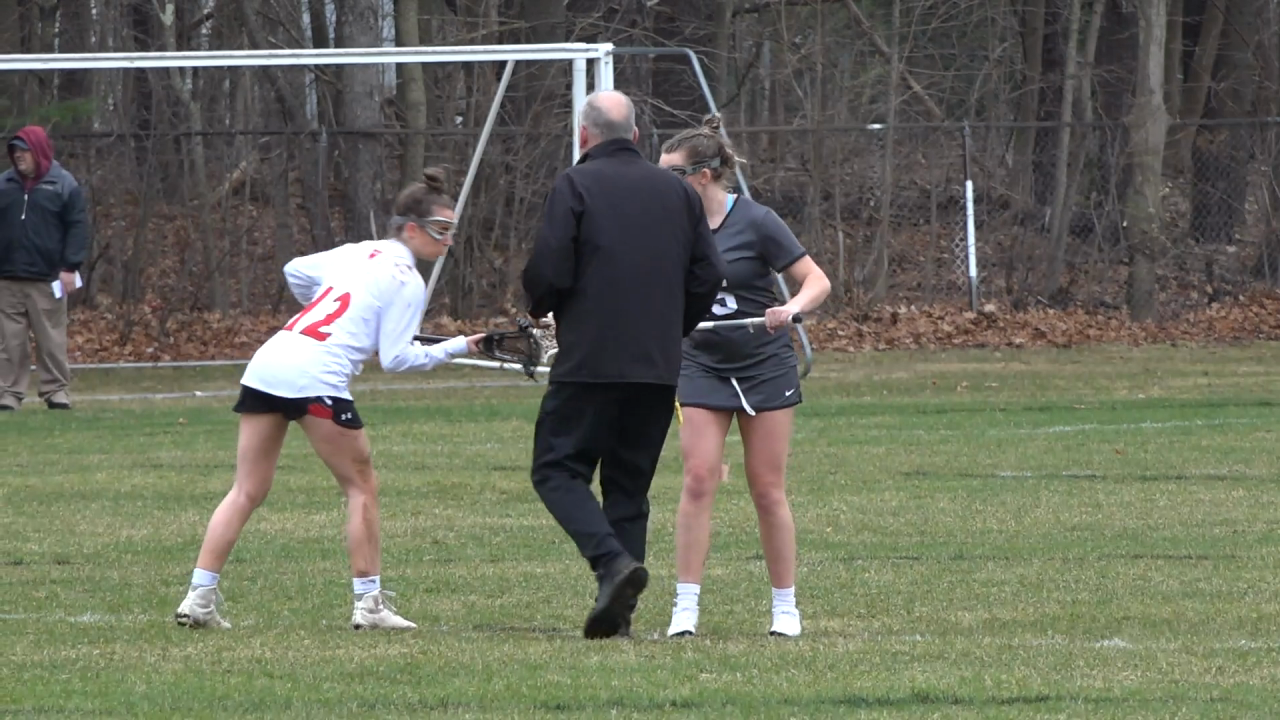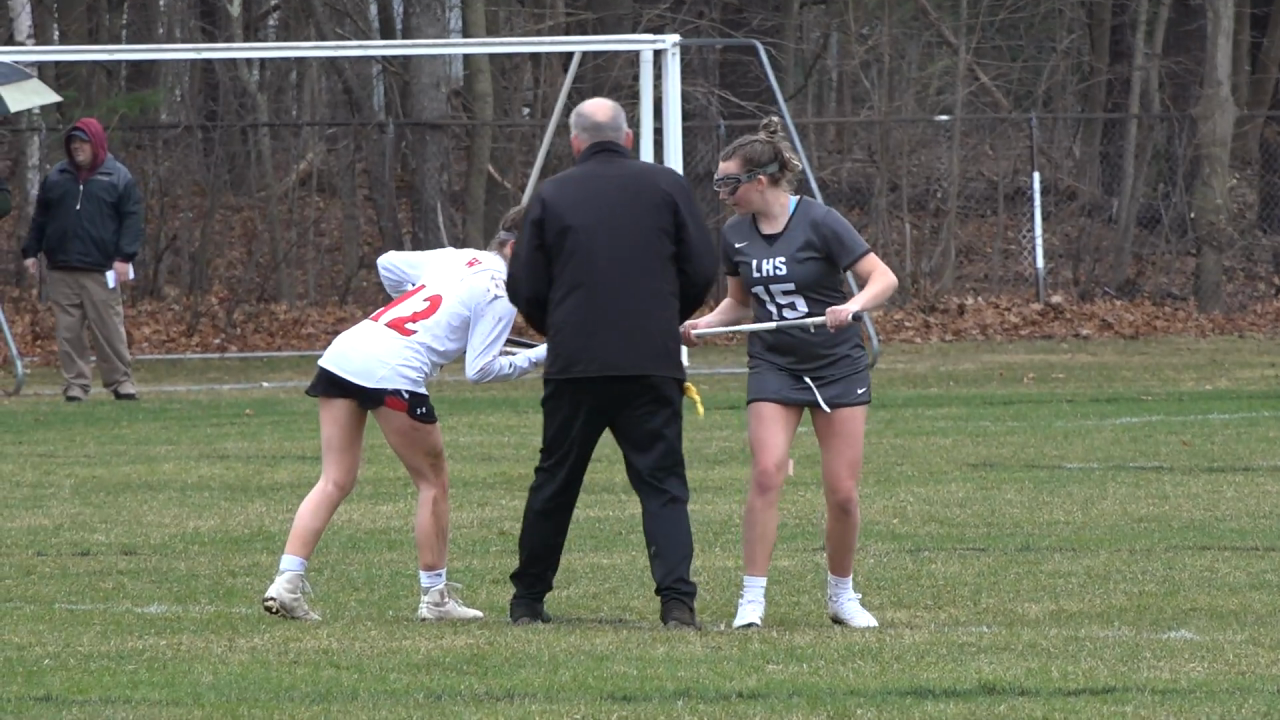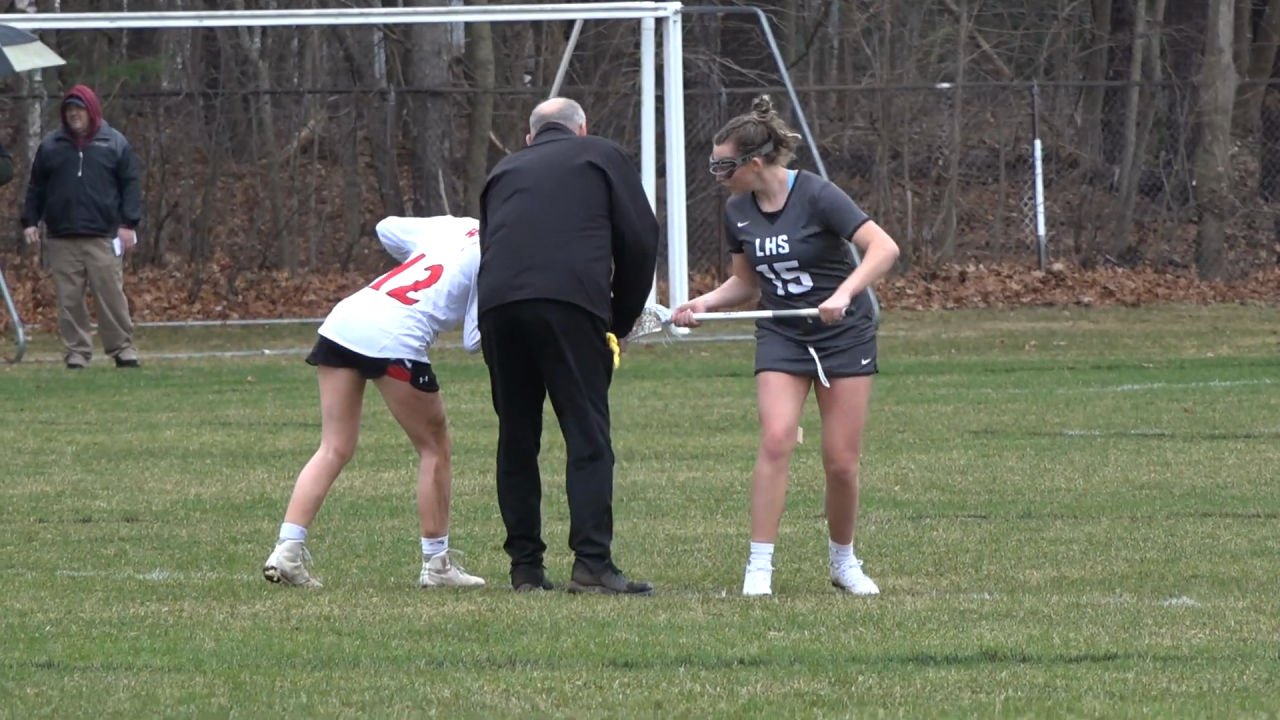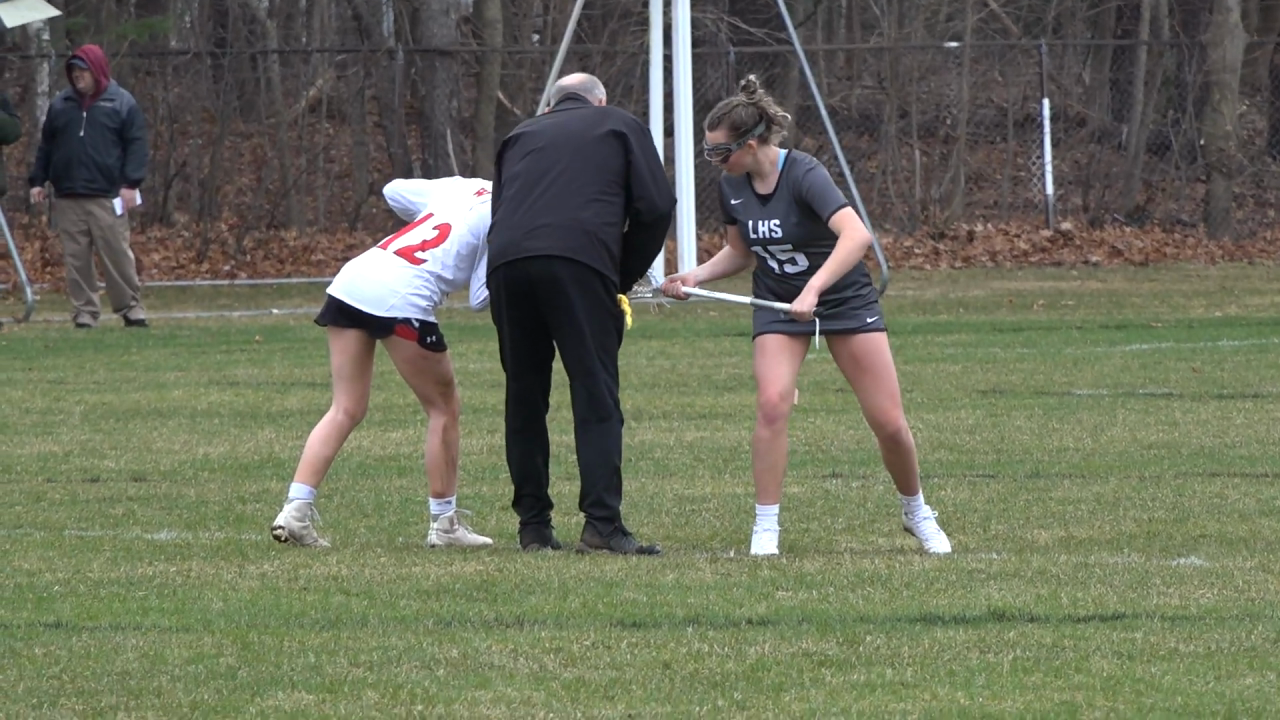
dt=0.5s
person 1, frame 1
left shoulder: (575, 185)
right shoulder: (678, 190)
left elbow: (548, 272)
right elbow: (708, 276)
left wrist: (540, 306)
left hip: (588, 363)
right hip: (657, 368)
left knee: (558, 471)
right knee: (629, 489)
right ankle: (617, 614)
person 1, frame 2
left shoulder: (553, 195)
right shoulder: (667, 185)
left elbow: (525, 287)
right elbow: (700, 272)
left hip: (574, 364)
right hip: (651, 363)
left knee: (555, 481)
right knee: (662, 485)
left ankle: (528, 600)
person 1, frame 3
left shoulder: (504, 170)
right shoulder: (604, 155)
right elbow: (639, 242)
right wrist: (623, 319)
left hip: (498, 303)
right hip: (570, 301)
left knee: (517, 437)
right knee: (588, 436)
left ankle: (525, 566)
right ankle: (592, 564)
person 1, frame 4
left shoulder: (521, 135)
right shoulder: (621, 126)
right elbow: (655, 209)
right wrist: (624, 277)
left hip: (507, 264)
right hip: (579, 264)
left knee: (525, 396)
right knee: (596, 398)
left ankle: (533, 525)
person 2, frame 1
left shoulder: (755, 220)
left elbow: (817, 280)
left wrist: (791, 308)
left hip: (765, 365)
right hip: (702, 366)
left knee: (768, 490)
right knee: (698, 482)
left ankle: (785, 606)
right ankle: (685, 606)
person 2, frame 2
left shoulder: (819, 220)
right shoulder: (734, 233)
left elbow: (884, 278)
left wrist: (852, 306)
right wrist: (698, 324)
left hip: (838, 365)
right hip: (773, 365)
left knee: (842, 493)
right knee: (765, 477)
left ankle: (842, 595)
right ankle: (752, 598)
person 2, frame 3
left shoulder: (817, 193)
right shoulder: (737, 212)
left elbow: (885, 248)
left wrist: (844, 293)
right wrist: (703, 303)
left hip: (844, 335)
right hip: (781, 336)
left knee: (841, 462)
right knee: (775, 442)
left ankle: (842, 560)
right ankle: (759, 565)
person 2, frame 4
left shoulder: (805, 175)
right shoulder: (731, 187)
left elbow: (857, 236)
left wrist: (812, 289)
right wrist: (694, 275)
left hip: (846, 298)
right hip: (778, 303)
left knee: (890, 422)
right knee: (772, 404)
left ankle: (917, 512)
right ankle: (766, 526)
person 3, frame 1
left shoulder: (358, 251)
right shoulder: (409, 281)
left elbow: (296, 270)
right elbow: (396, 358)
right wrist: (456, 347)
left hip: (266, 365)
right hip: (315, 378)
left knee: (247, 492)
right knee: (361, 486)
left ankle: (199, 597)
right ankle: (369, 604)
person 3, frame 2
left shoulder: (454, 257)
right shoulder: (499, 297)
left elbow: (387, 263)
right elbow: (479, 369)
right wrist: (538, 356)
left hip: (344, 351)
right hip: (393, 370)
left knee: (335, 481)
right knee: (433, 481)
left ankle: (287, 582)
right ankle: (435, 596)
person 3, frame 3
left shoulder: (454, 226)
left elbow: (387, 228)
right elbow: (475, 340)
left hip: (343, 321)
right hip: (393, 338)
left knee: (334, 449)
right knee: (435, 448)
left ankle: (287, 551)
right ankle: (436, 563)
person 3, frame 4
left shoulder: (464, 186)
left elbow: (394, 191)
right elbow: (480, 298)
left hip: (352, 279)
right hip: (401, 298)
left knee: (345, 410)
right knee: (444, 408)
left ankle: (295, 510)
right ankle: (444, 523)
person 4, frame 1
left shoulder: (64, 184)
left elbow: (78, 227)
left wrist: (70, 266)
left hip: (48, 279)
left knee: (52, 339)
left ankle: (55, 391)
person 4, frame 2
left shoulder: (118, 176)
right shoulder: (56, 176)
left elbow: (132, 219)
right elbow: (40, 217)
left wrist: (124, 256)
right wrist: (31, 251)
left hip: (101, 270)
right hip: (61, 270)
left knee: (109, 329)
right knee: (68, 332)
left ankle: (121, 381)
right ankle: (75, 384)
person 4, frame 3
left shoulder: (114, 142)
right shoulder: (51, 145)
left elbow: (130, 184)
right elbow: (36, 187)
left wrist: (129, 223)
right wrist: (30, 221)
left hip: (103, 236)
right hip: (62, 239)
left knee: (111, 296)
right knee: (69, 299)
left ankle: (123, 349)
right ankle: (76, 352)
person 4, frame 4
left shoulder: (121, 102)
right shoulder: (60, 104)
left elbow: (136, 145)
right elbow: (46, 147)
left wrist: (131, 183)
right wrist: (37, 180)
left hip: (108, 196)
right hip: (68, 198)
left knee: (118, 255)
right knee: (76, 259)
left ankle: (131, 309)
right ankle: (84, 313)
